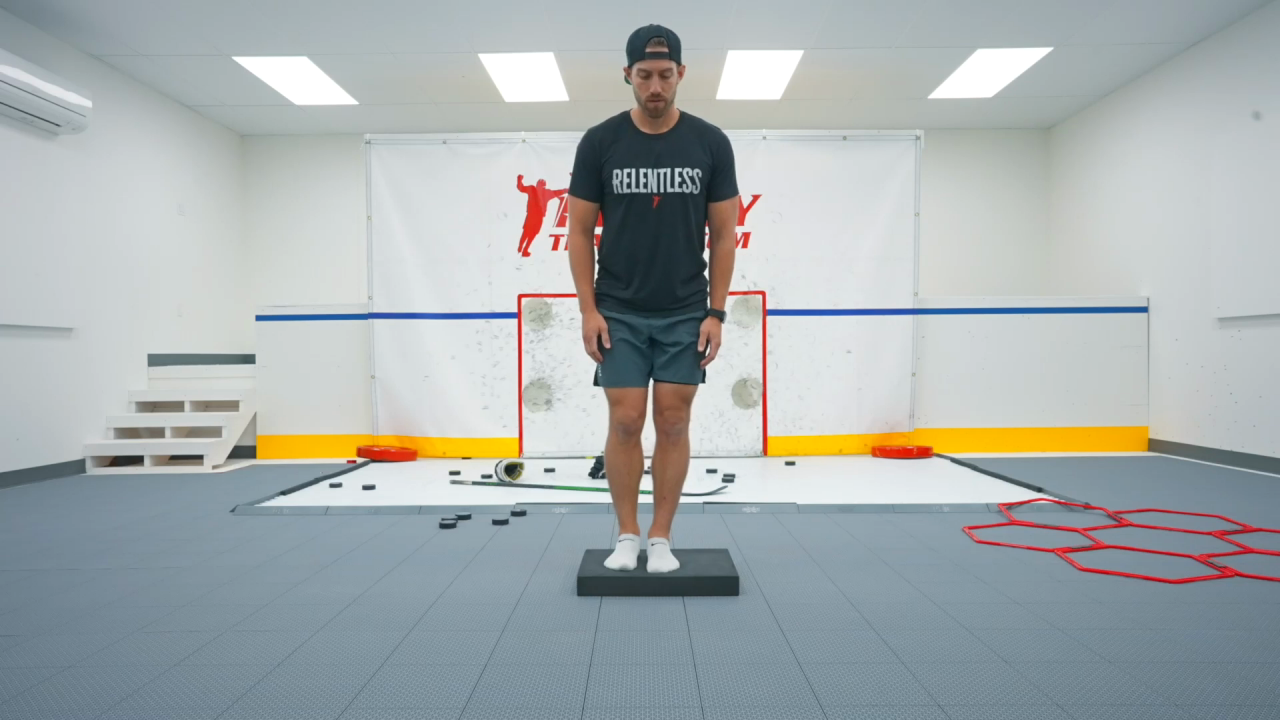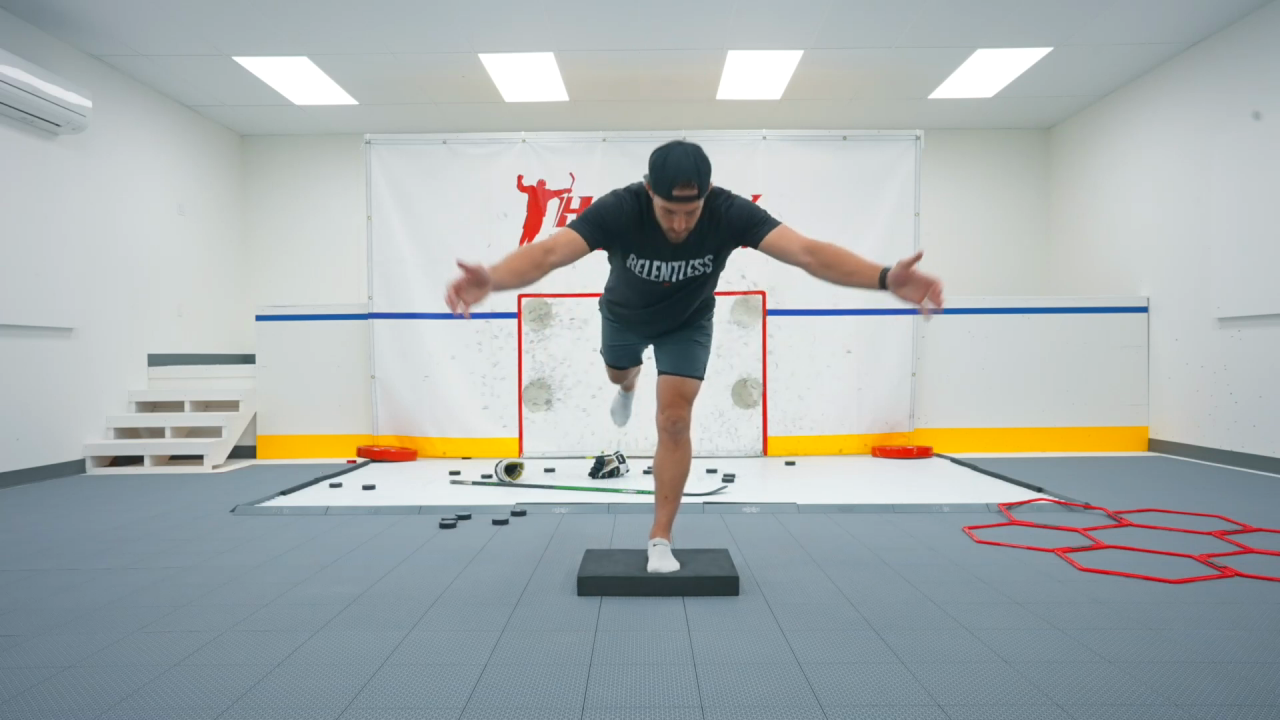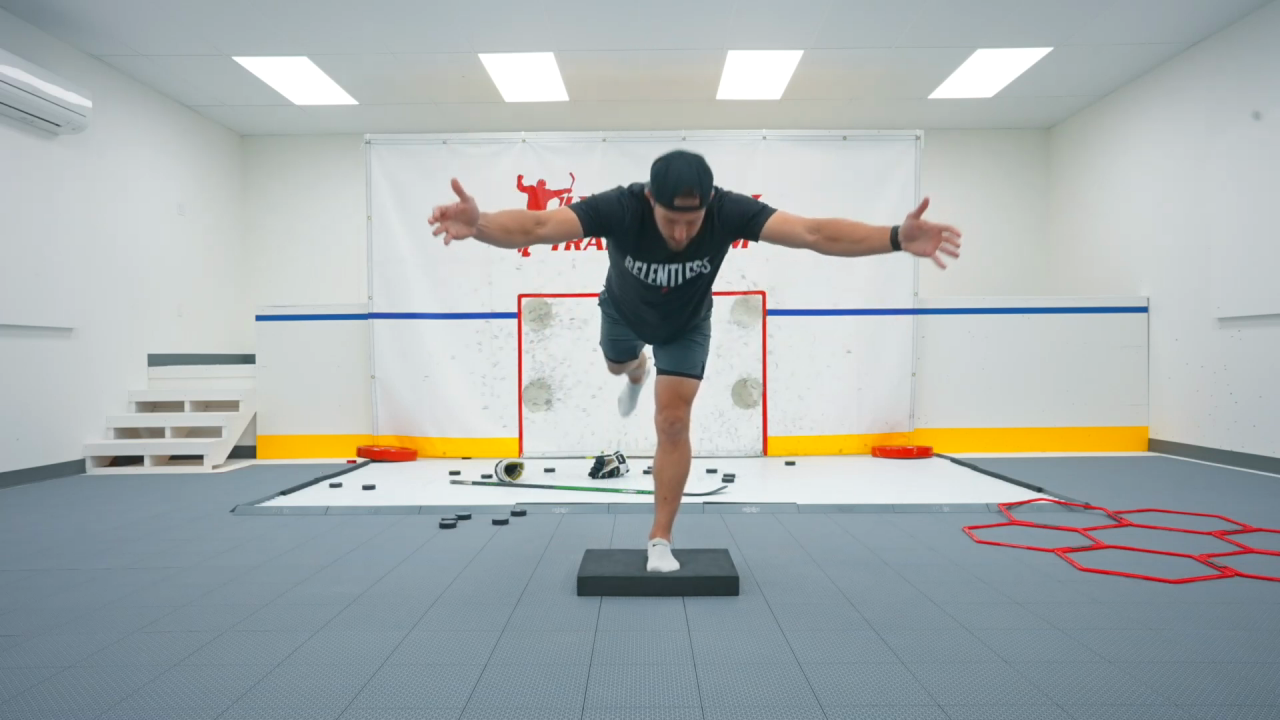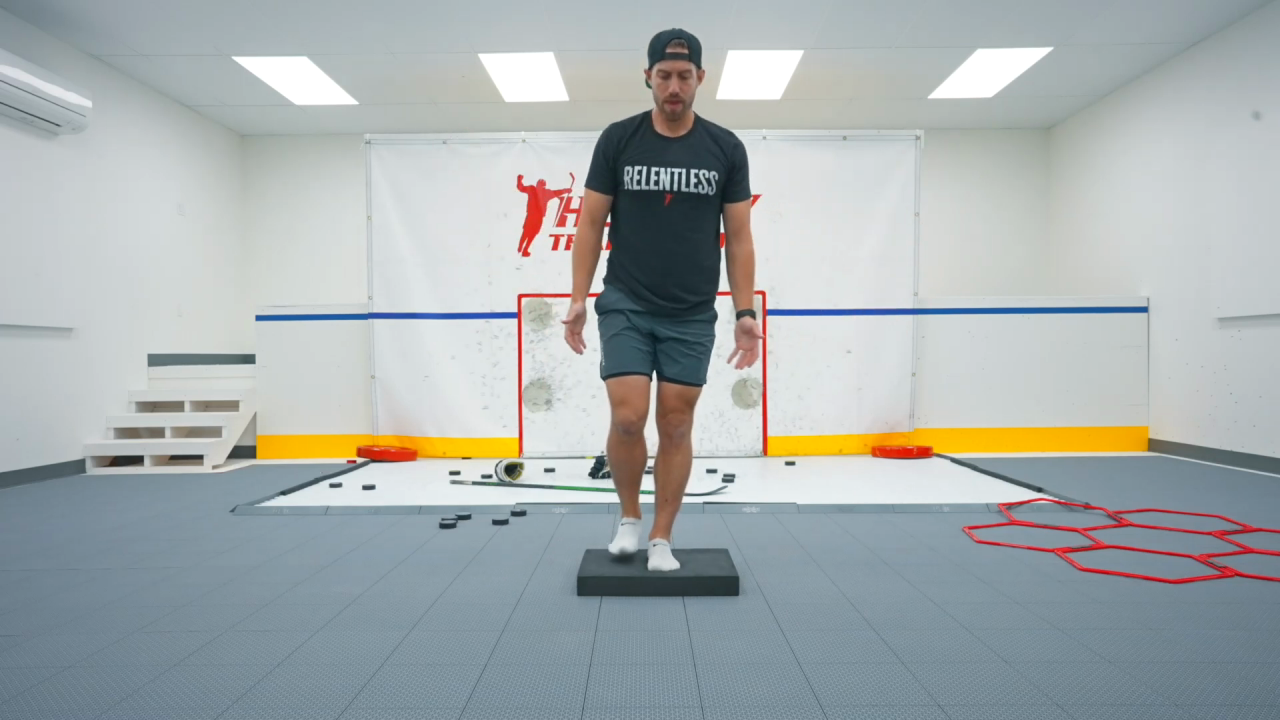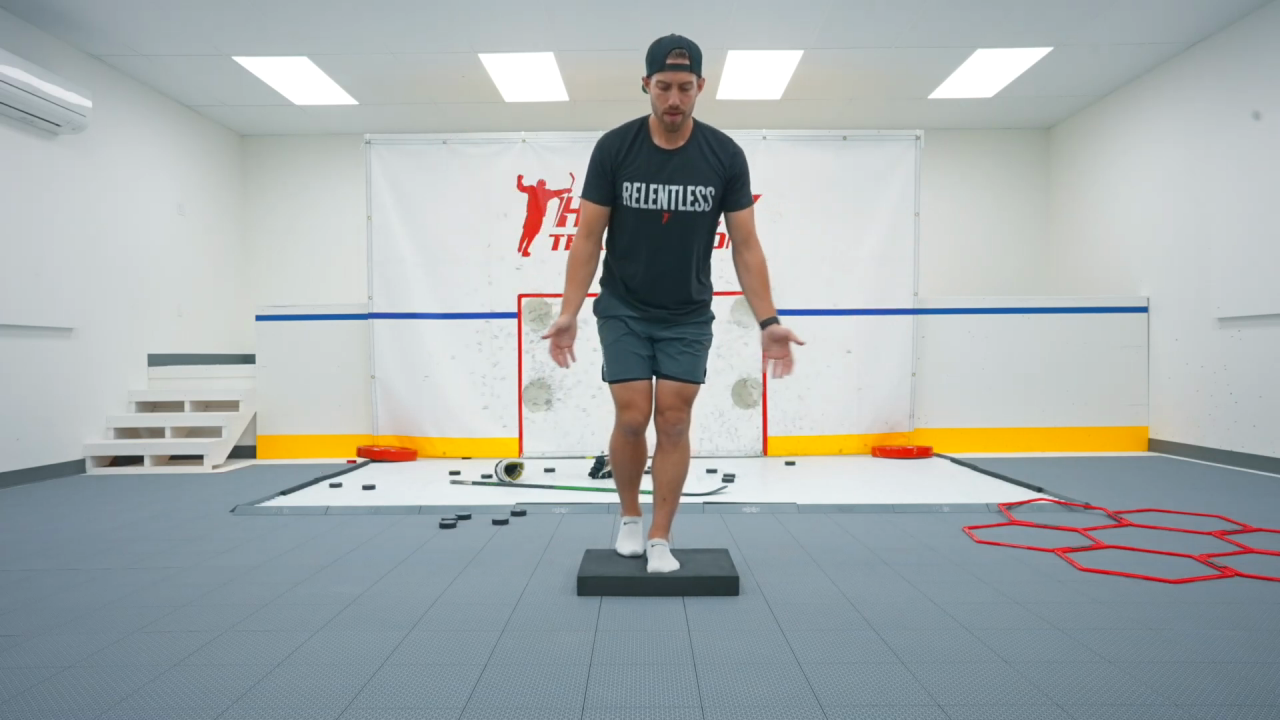
dt=1s
person 1, frame 1
left shoulder: (710, 142)
right shoulder: (600, 142)
left elbow: (724, 233)
right elbow: (580, 231)
left wrist: (716, 312)
right wrist: (589, 309)
left hip: (684, 313)
right hip: (619, 312)
left knee: (673, 422)
right knee: (625, 421)
left ankle: (660, 539)
right ankle: (628, 536)
person 1, frame 2
left shoulder: (730, 212)
right shoulder: (618, 209)
left elbow: (807, 251)
right elbow: (549, 251)
left wrist: (885, 279)
right wrist: (490, 281)
left hip: (687, 322)
right hip: (625, 315)
left knee: (674, 419)
right knee: (618, 373)
left ankle: (660, 540)
right ankle: (627, 384)
person 1, frame 3
left shoulder: (729, 211)
right shoulder: (619, 207)
left elbow: (814, 233)
right elbow: (536, 226)
left wrist: (897, 237)
right wrist: (478, 222)
left hip: (686, 324)
right hip: (624, 313)
left knee: (673, 420)
right knee: (618, 365)
left ankle: (660, 540)
right ankle: (637, 370)
person 1, frame 4
left shoulder: (726, 148)
right shoulder: (618, 139)
left elbow: (739, 237)
right elbow: (590, 225)
left wrist: (745, 311)
right wrist: (577, 299)
left hip: (691, 313)
right hip: (625, 306)
left knee: (675, 426)
right knee: (628, 419)
left ankle: (661, 539)
right ankle: (629, 518)
person 1, frame 5
left shoulder: (725, 155)
right shoulder: (614, 148)
left elbow: (745, 244)
right elbow: (588, 237)
left wrist: (768, 321)
right wrist: (569, 312)
left hip: (688, 315)
right hip: (624, 310)
left knee: (674, 424)
right knee: (632, 420)
left ankle: (659, 539)
right ankle: (630, 518)
